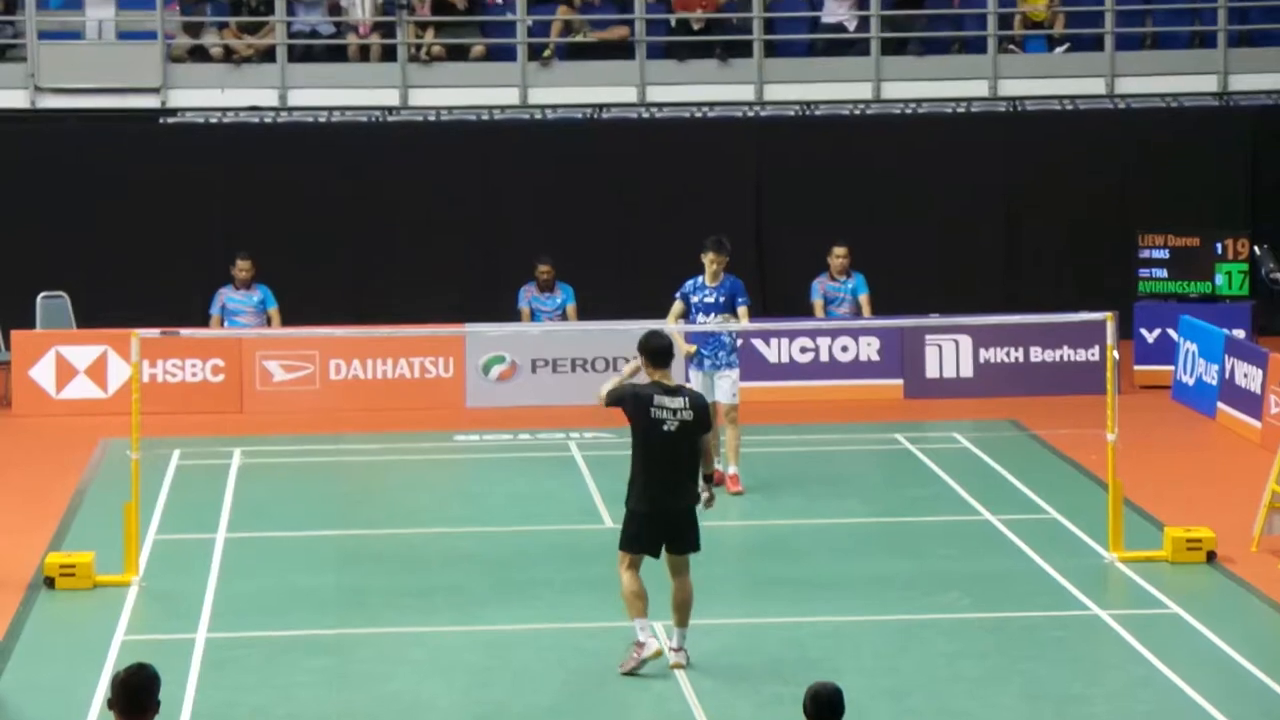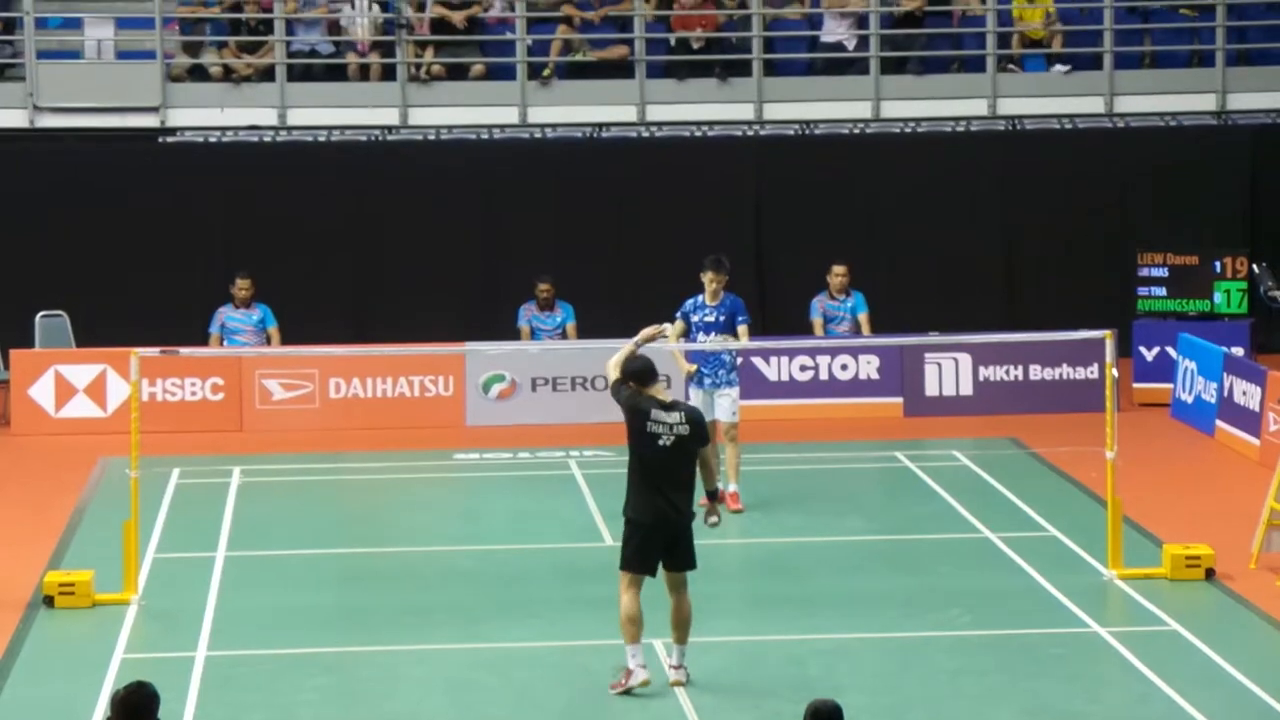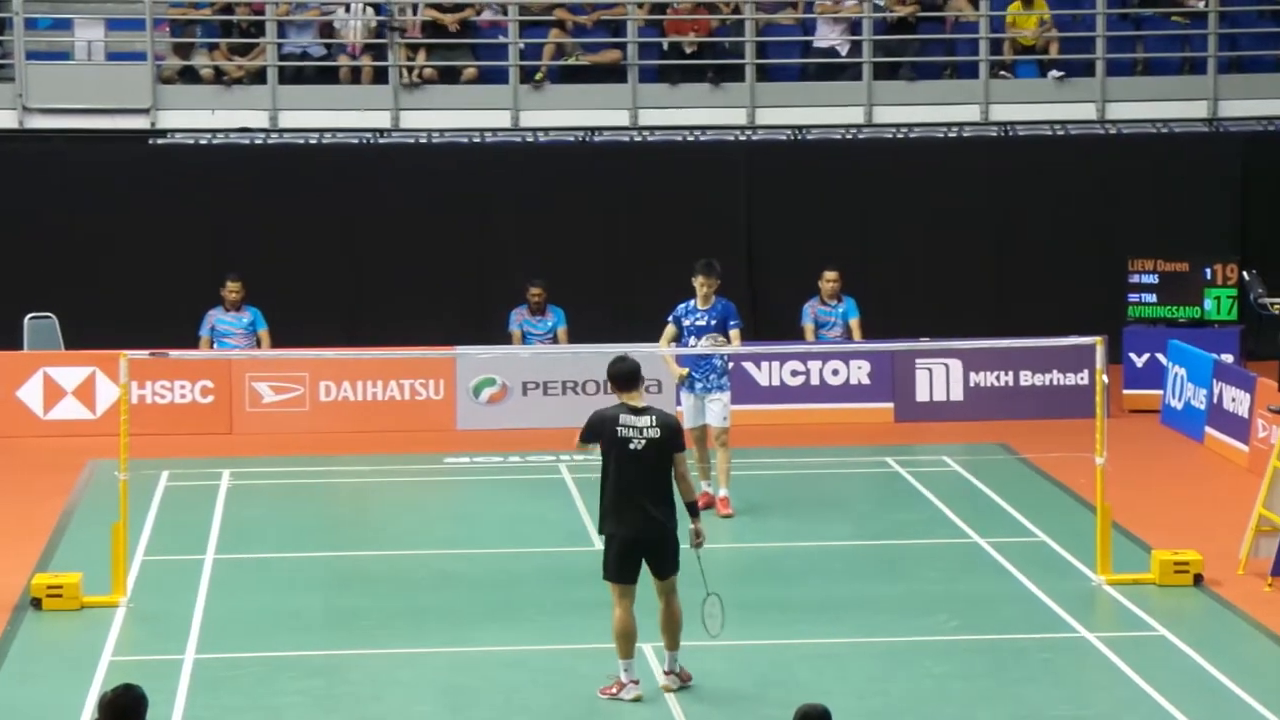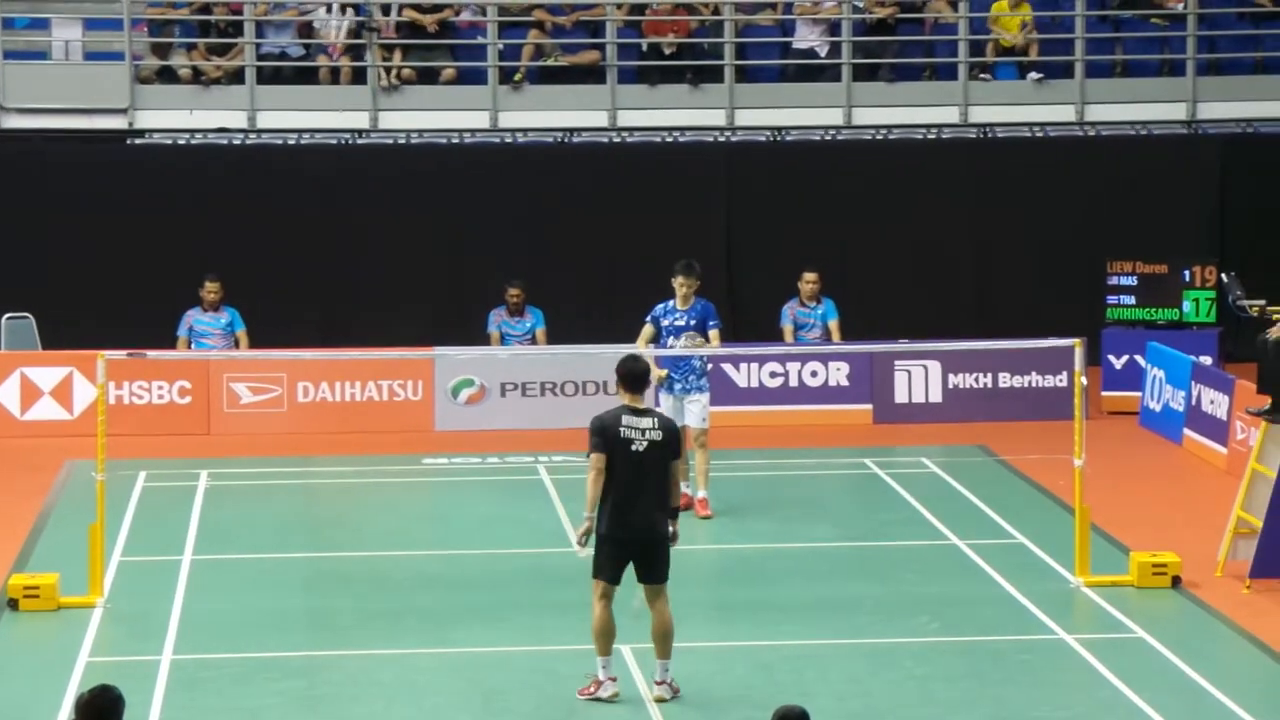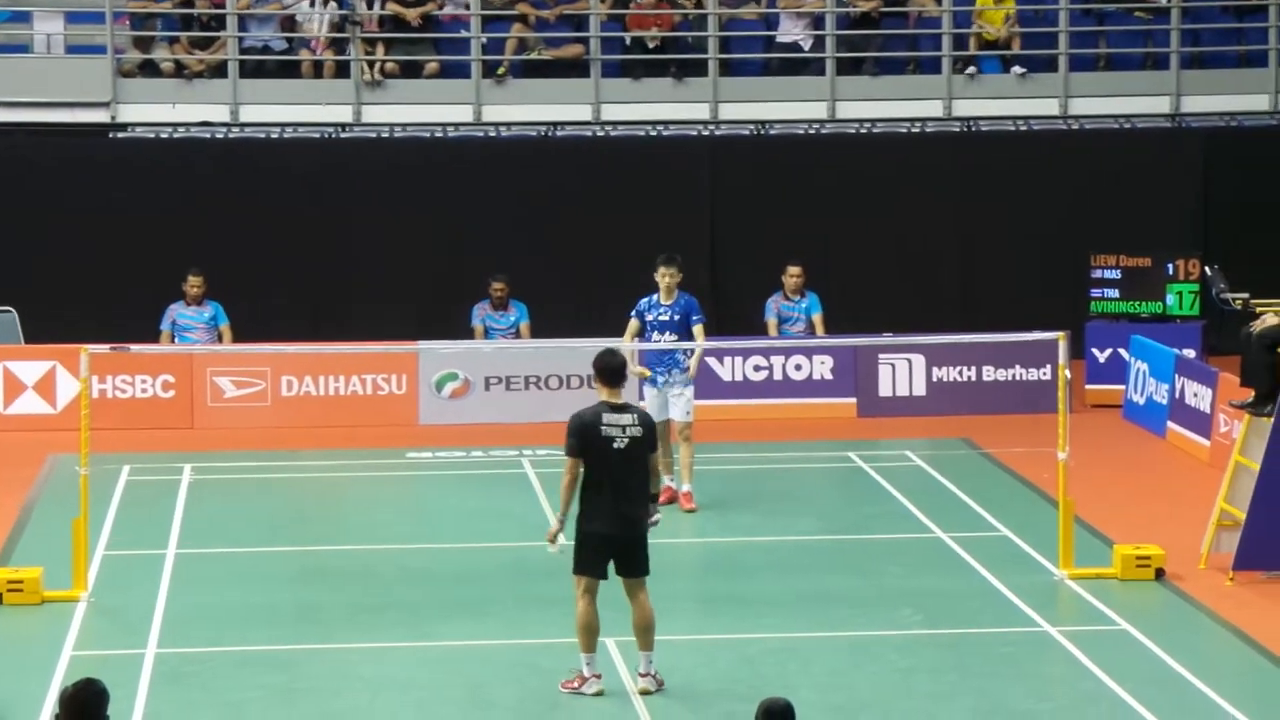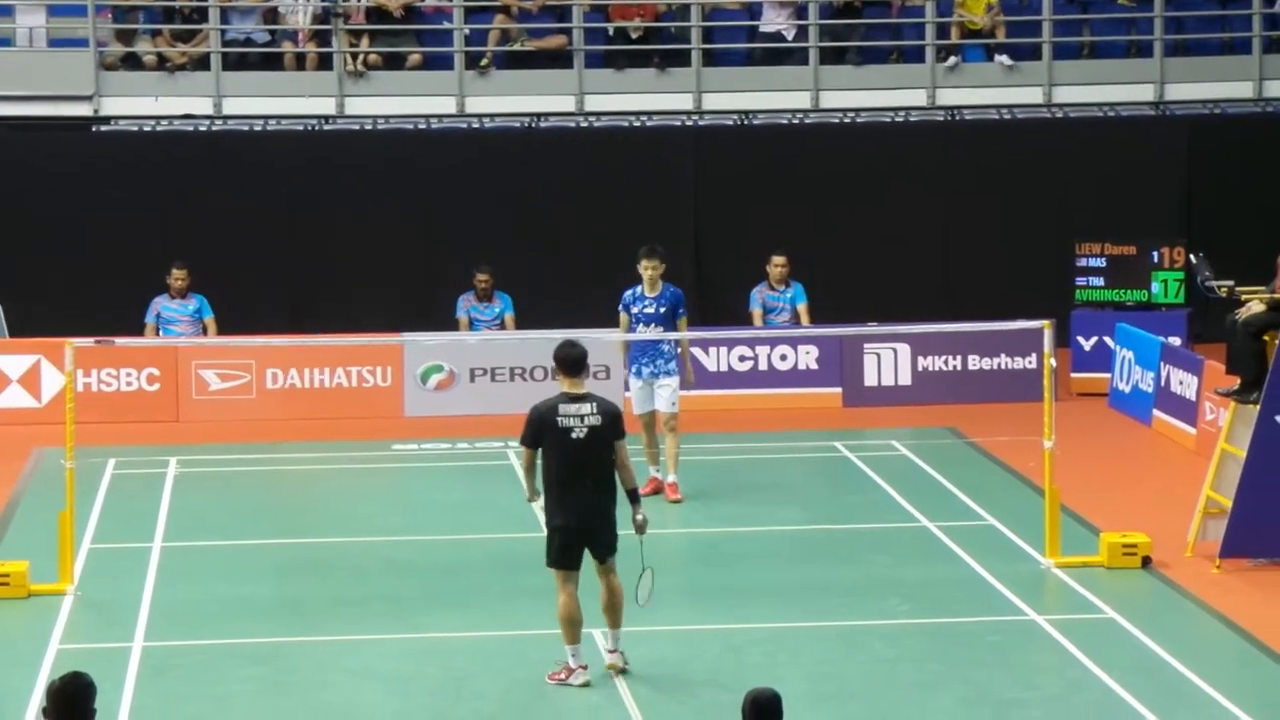
dt=0.4s
person 1, frame 1
left shoulder: (637, 396)
right shoulder: (696, 401)
left elbow: (604, 394)
right elbow: (707, 451)
left wrist: (627, 375)
right wrist: (707, 484)
left hip: (645, 502)
right hip: (683, 502)
left knee: (628, 566)
right knee: (680, 572)
left ankle: (645, 639)
right ankle: (678, 648)
person 1, frame 2
left shoulder: (635, 407)
right shoulder: (692, 415)
left elbow: (612, 368)
right elbow: (707, 465)
left wrist: (640, 339)
right wrist: (713, 502)
left hip: (643, 518)
right hip: (680, 518)
left knee: (629, 589)
right knee: (679, 590)
left ankle: (635, 668)
right ankle: (677, 665)
person 1, frame 3
left shoulder: (602, 419)
right shoulder: (668, 422)
left elbow: (580, 443)
right elbow: (681, 475)
right wrist: (695, 518)
left hip: (621, 528)
right hip: (661, 526)
left knee: (623, 602)
right knee: (668, 595)
left ankle: (628, 681)
right ankle: (671, 670)
person 1, frame 4
left shoulder: (604, 422)
right shoulder: (668, 426)
left elbow: (596, 471)
right elbow: (675, 480)
left wrist: (588, 517)
right wrist: (673, 519)
left hip: (614, 527)
right hip: (654, 529)
left knee: (602, 599)
right knee: (658, 601)
left ankle: (605, 678)
right ankle: (663, 681)
person 1, frame 5
left shoulder: (583, 420)
right shoulder: (644, 420)
left elbow: (572, 474)
right elbow: (654, 470)
left wrist: (560, 518)
right wrist: (653, 503)
left hip: (595, 524)
right hip: (633, 523)
left knee: (586, 595)
right knee: (639, 595)
left ankle: (589, 675)
right ankle: (647, 673)
person 1, frame 6
left shoulder: (542, 412)
right shoulder: (608, 410)
left elbow: (528, 463)
right elbow: (623, 463)
left wrist: (531, 489)
right wrist: (636, 505)
left hip: (563, 515)
right hip: (602, 512)
left knee: (567, 587)
right knee: (608, 573)
left ankle: (576, 666)
right ankle: (614, 649)
person 2, frame 1
left shoulder: (735, 285)
right shoulder: (690, 287)
left elbow: (744, 319)
right elbow: (672, 319)
left wrist: (738, 326)
right wrist: (682, 343)
left hip: (726, 360)
right hip: (699, 360)
left knee: (730, 415)
left ankle: (733, 473)
right ankle: (715, 469)
person 2, frame 2
left shoulder: (735, 304)
right shoulder: (690, 306)
left elbow: (744, 338)
right elbow: (673, 337)
left wrist: (738, 344)
right wrist: (683, 362)
left hip: (726, 379)
right hip: (698, 379)
left knee: (729, 433)
right knee: (706, 434)
left ankle: (733, 490)
person 2, frame 3
left shoulder: (726, 308)
right shoulder: (682, 310)
left elbow: (737, 343)
right elbow: (664, 342)
left wrist: (726, 346)
right wrist: (674, 367)
left hip: (717, 383)
right hip: (689, 383)
left knee: (720, 438)
right knee: (697, 439)
left ankle: (723, 495)
right ankle: (705, 491)
person 2, frame 4
left shoulder: (706, 309)
right shoulder: (661, 310)
left elbow: (716, 344)
right elbow: (641, 342)
left wrist: (705, 346)
right wrist: (653, 368)
left hip: (696, 384)
right hip: (668, 384)
left knee: (700, 439)
left ankle: (702, 497)
right ankle: (685, 492)
person 2, frame 5
left shoulder: (689, 303)
right shoulder: (644, 305)
left elbow: (700, 338)
right elbow: (628, 338)
left wrist: (695, 360)
right wrist: (633, 365)
left hip: (680, 378)
right hip: (652, 378)
left knee: (684, 433)
right knee: (660, 434)
left ankle: (686, 490)
right ankle: (669, 485)
person 2, frame 6
left shoulder: (674, 295)
right shoulder: (629, 297)
left elbow: (682, 334)
left wrist: (688, 367)
right wrist: (626, 365)
left hip: (666, 369)
right hip: (638, 369)
left knee: (669, 424)
right knee: (646, 425)
left ankle: (672, 481)
right ankle: (654, 476)
